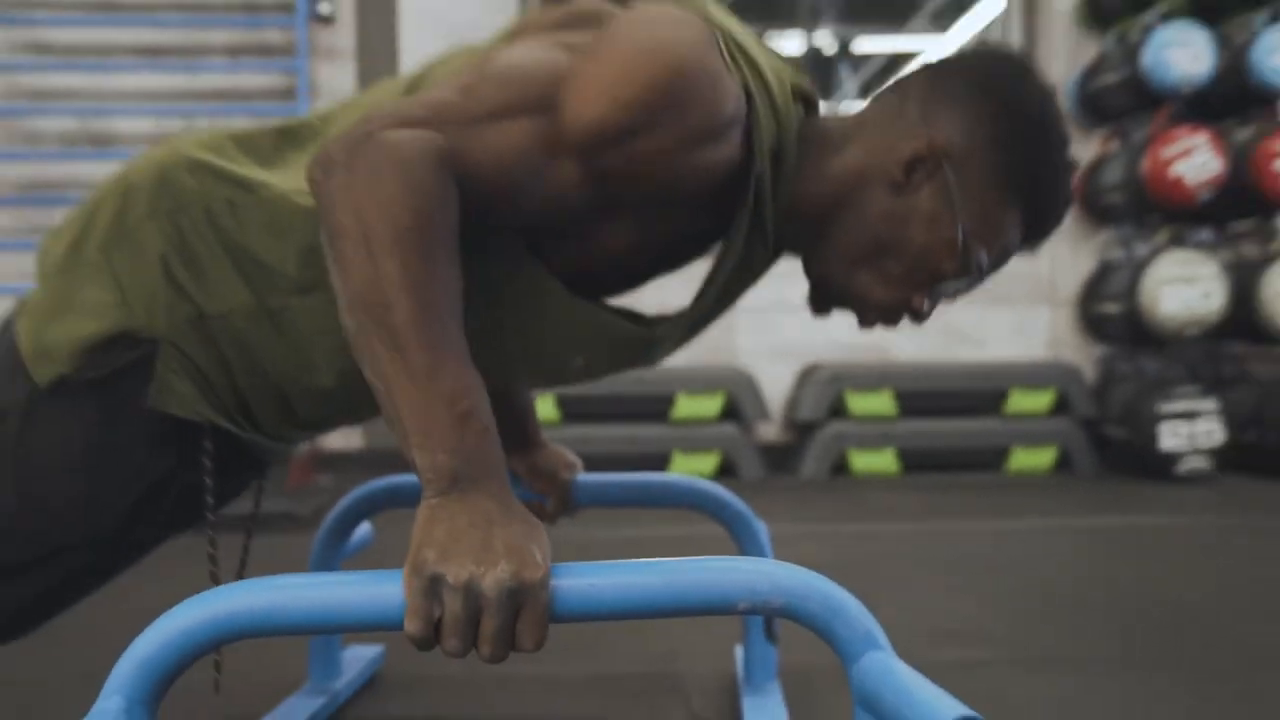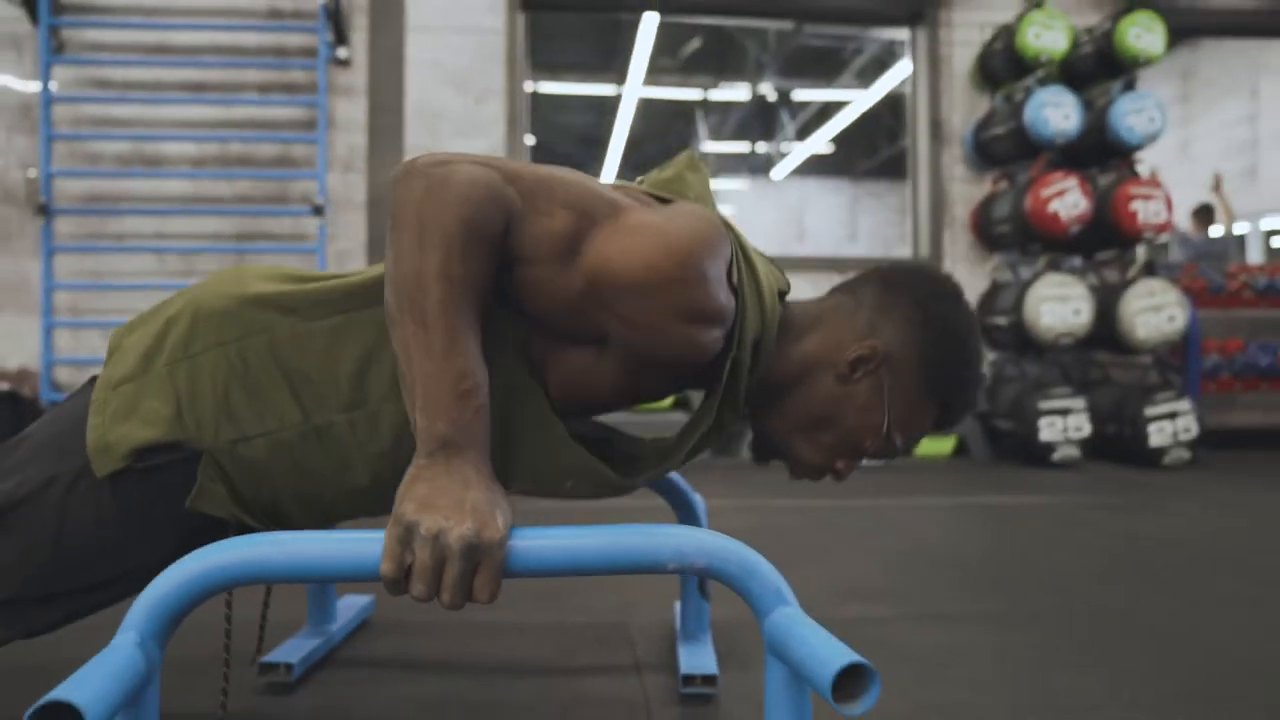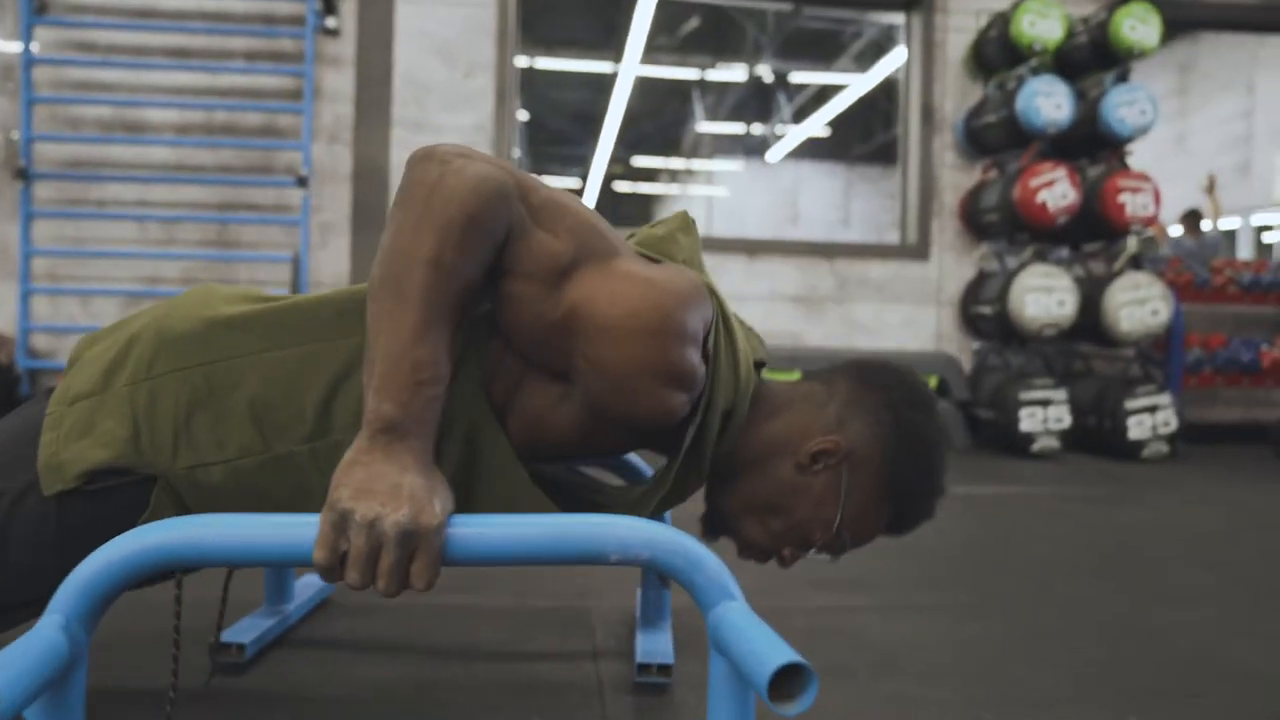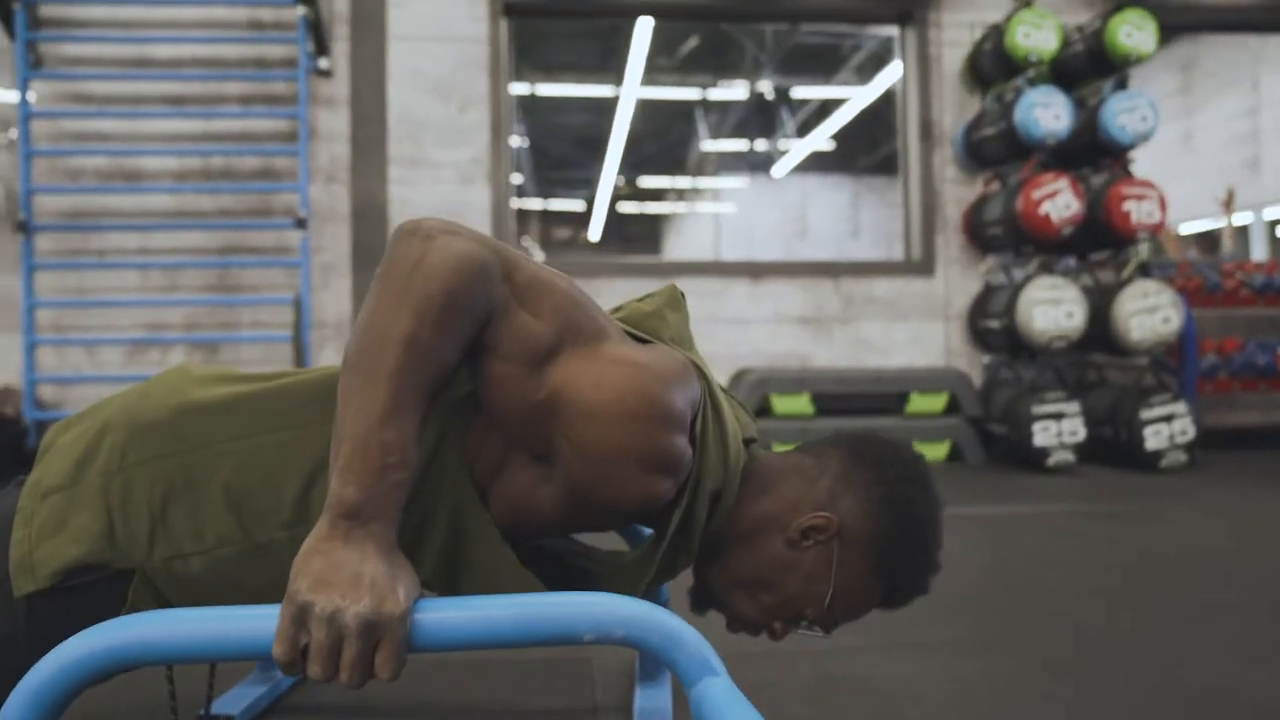
dt=0.4s
person 1, frame 1
left shoulder: (742, 163)
right shoulder: (698, 96)
right elbow: (379, 158)
left wrist: (514, 444)
right wrist: (462, 490)
left hip: (212, 334)
right hip: (166, 304)
person 1, frame 2
left shoulder: (705, 321)
right shoulder: (695, 287)
right elbow: (441, 189)
left wrist: (481, 454)
right wrist: (451, 458)
left hip: (249, 400)
right hip: (209, 401)
person 1, frame 3
left shoulder: (673, 389)
right shoulder: (667, 350)
right elbow: (453, 180)
right wrist: (392, 443)
left hip: (204, 403)
right hip: (159, 421)
person 1, frame 4
left shoulder: (663, 472)
right shoulder: (655, 433)
right elbow: (439, 257)
right wrist: (357, 527)
left hip: (189, 493)
right hip: (132, 505)
